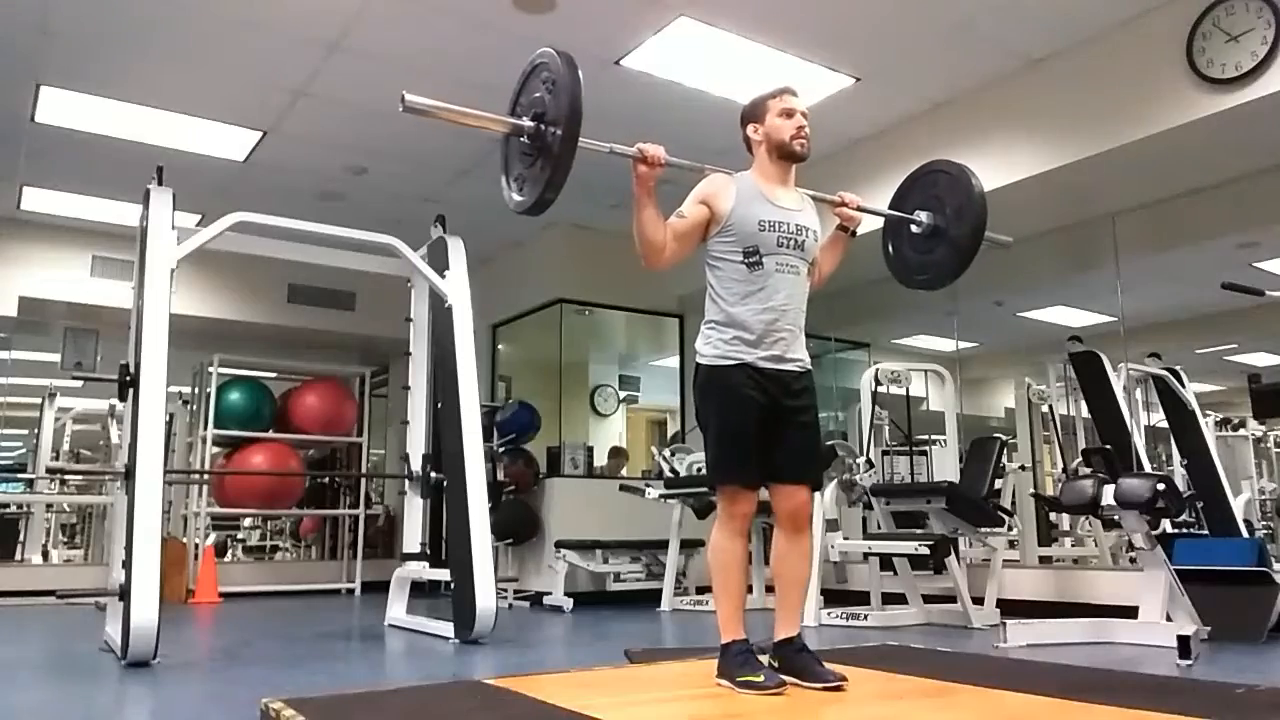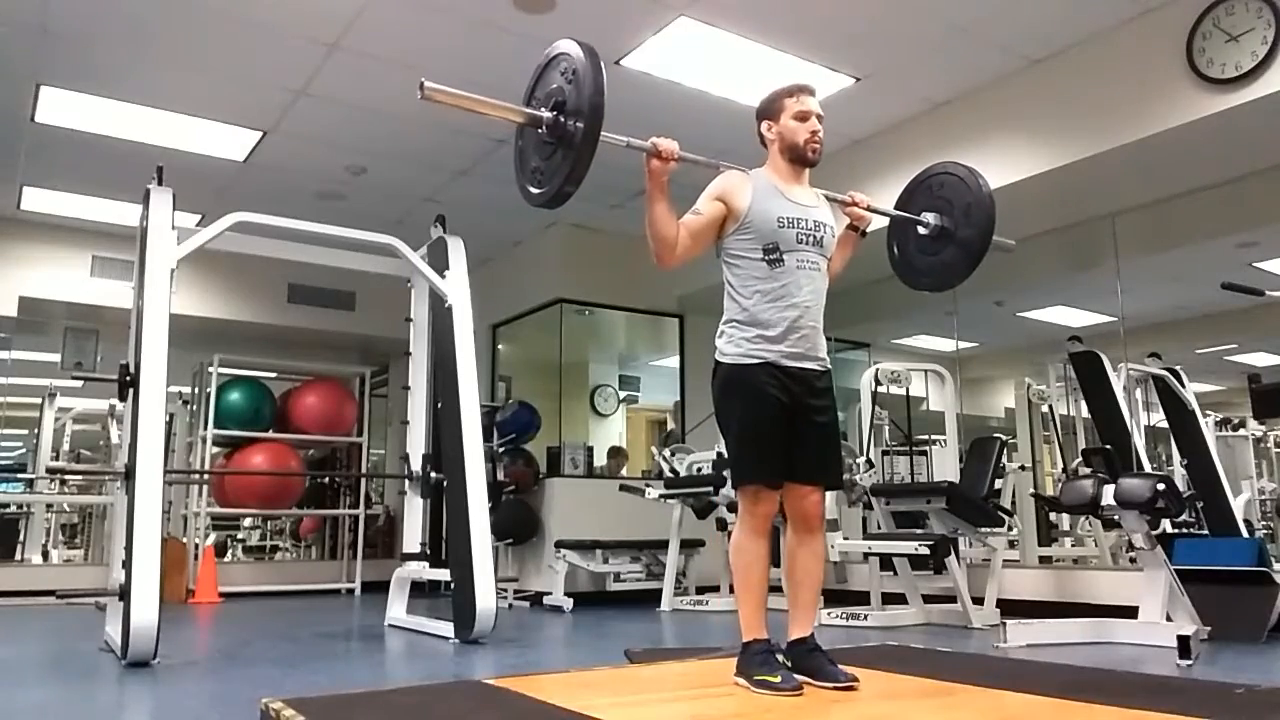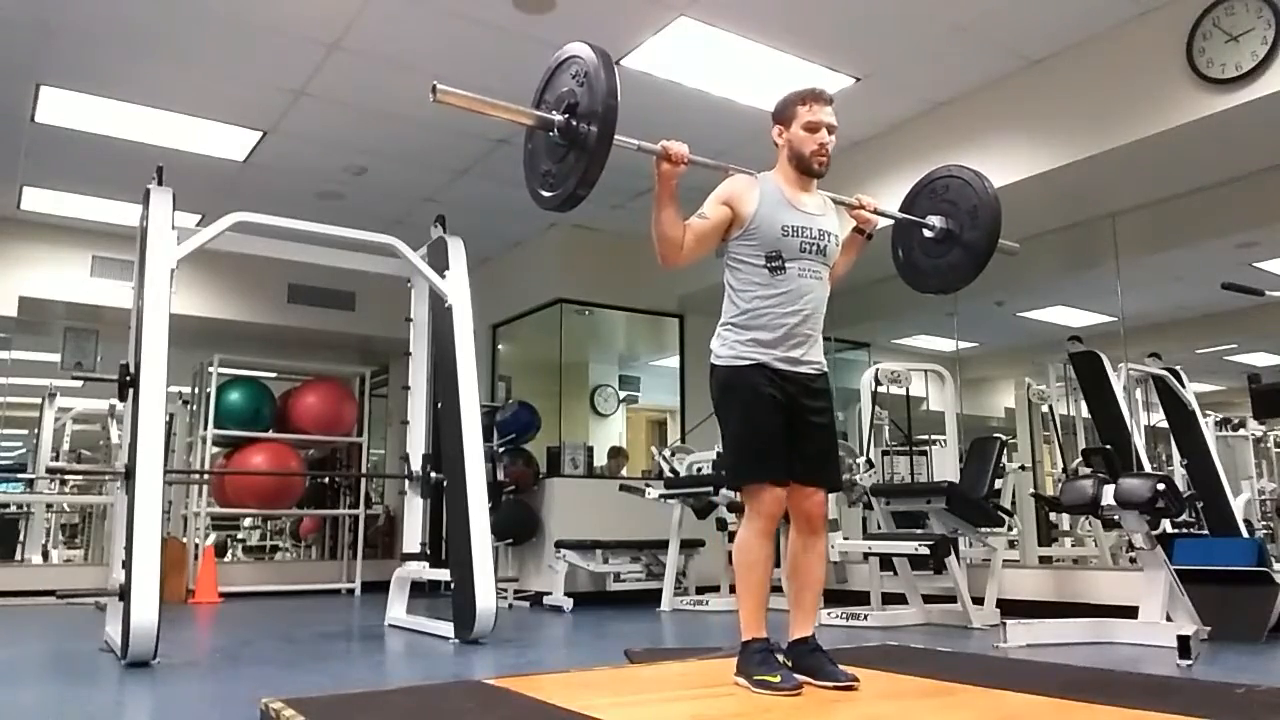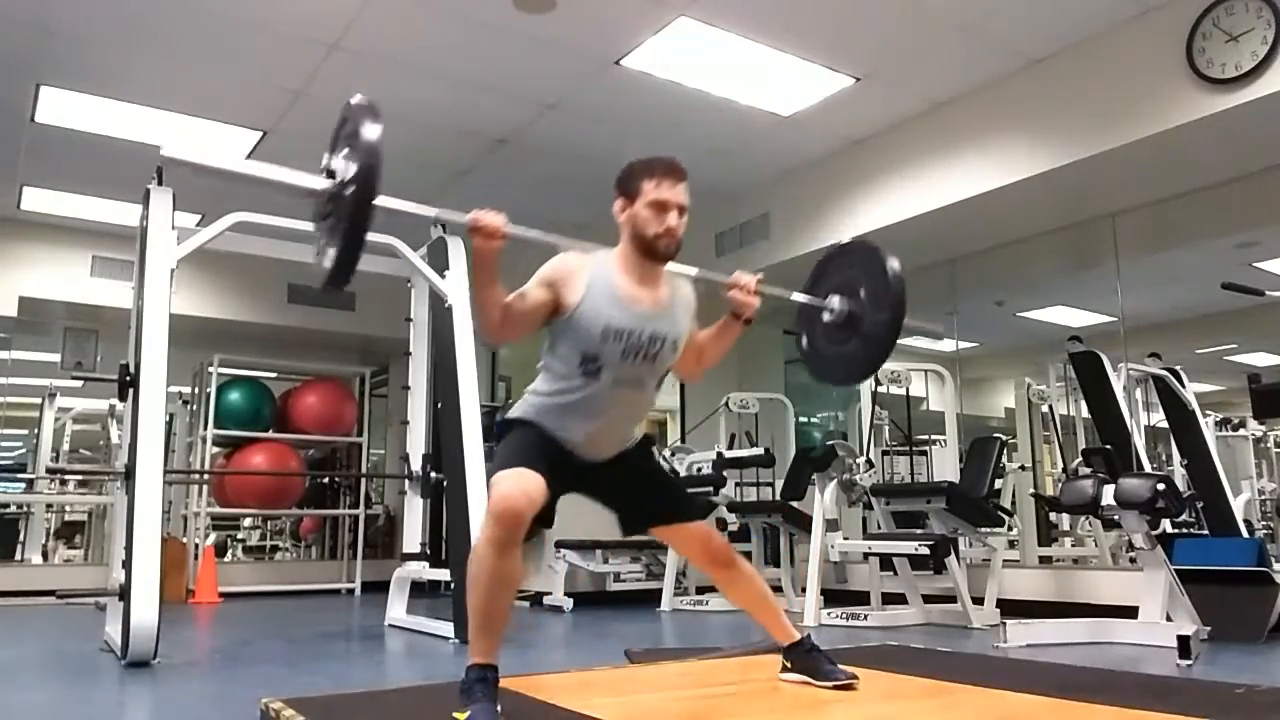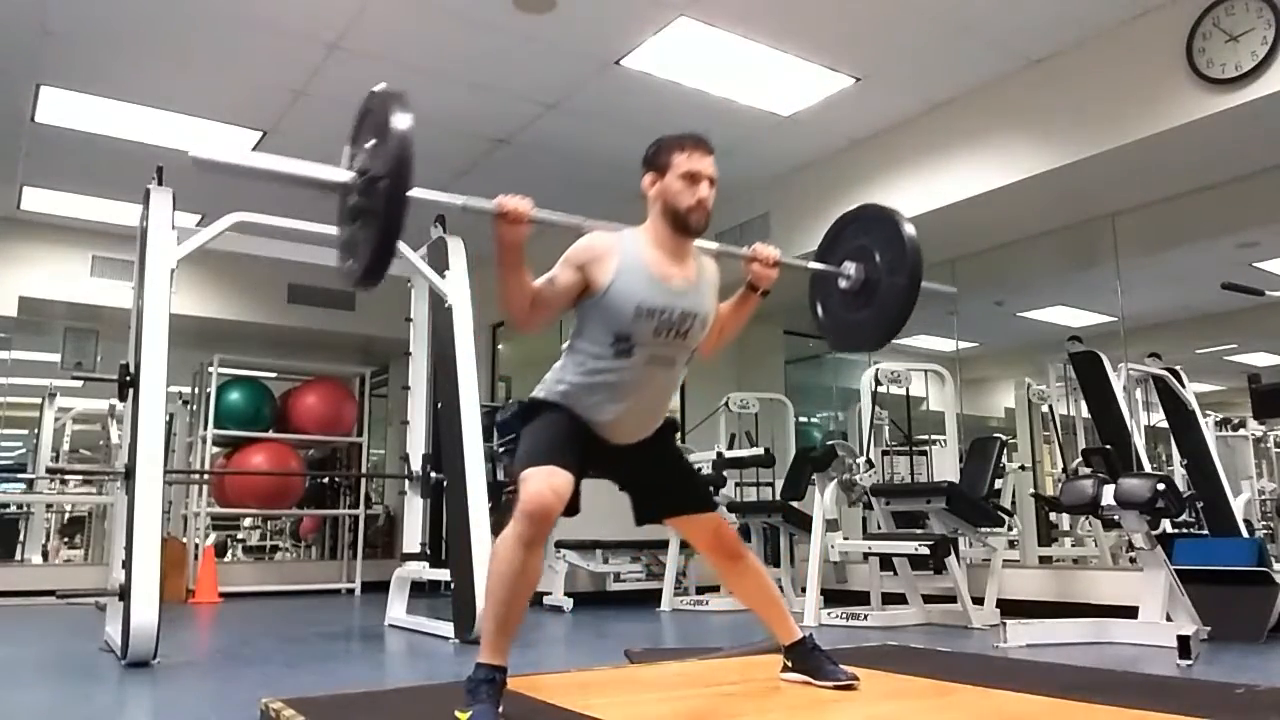
dt=1s
person 1, frame 1
left shoulder: (808, 207)
right shoulder: (720, 191)
right elbow: (656, 253)
left wrist: (845, 230)
right wrist: (644, 187)
left hip: (792, 371)
right hip: (730, 366)
left knee: (796, 509)
right knee: (737, 507)
left ankle: (789, 643)
right ankle: (733, 648)
person 1, frame 2
left shoulder: (822, 205)
right shoulder: (736, 188)
right elbow: (669, 250)
left wrist: (855, 230)
right wrist: (656, 181)
left hip: (812, 370)
right hip: (752, 366)
left knee: (809, 509)
right knee: (759, 506)
left ankle: (802, 643)
right ankle: (755, 648)
person 1, frame 3
left shoulder: (828, 210)
right shoulder: (742, 193)
right elbow: (674, 252)
left wrist: (861, 234)
right wrist: (665, 184)
left hip: (808, 373)
right hip: (748, 367)
left knee: (812, 509)
right knee: (766, 504)
left ankle: (802, 644)
right ankle: (754, 647)
person 1, frame 4
left shoulder: (682, 297)
right shoulder: (573, 272)
left elbow: (689, 366)
right elbow: (497, 330)
left wrist: (738, 316)
right wrist: (484, 260)
left hip: (619, 449)
right hip: (543, 430)
left knee: (714, 548)
right knee: (509, 507)
left ankle: (799, 651)
person 1, frame 5
left shoulder: (706, 271)
right shoulder: (603, 251)
right elbow: (524, 316)
left wrist: (754, 288)
right wrist: (511, 247)
left hip: (644, 432)
right hip: (567, 412)
left knee: (723, 540)
right knee: (538, 504)
left ankle: (799, 650)
